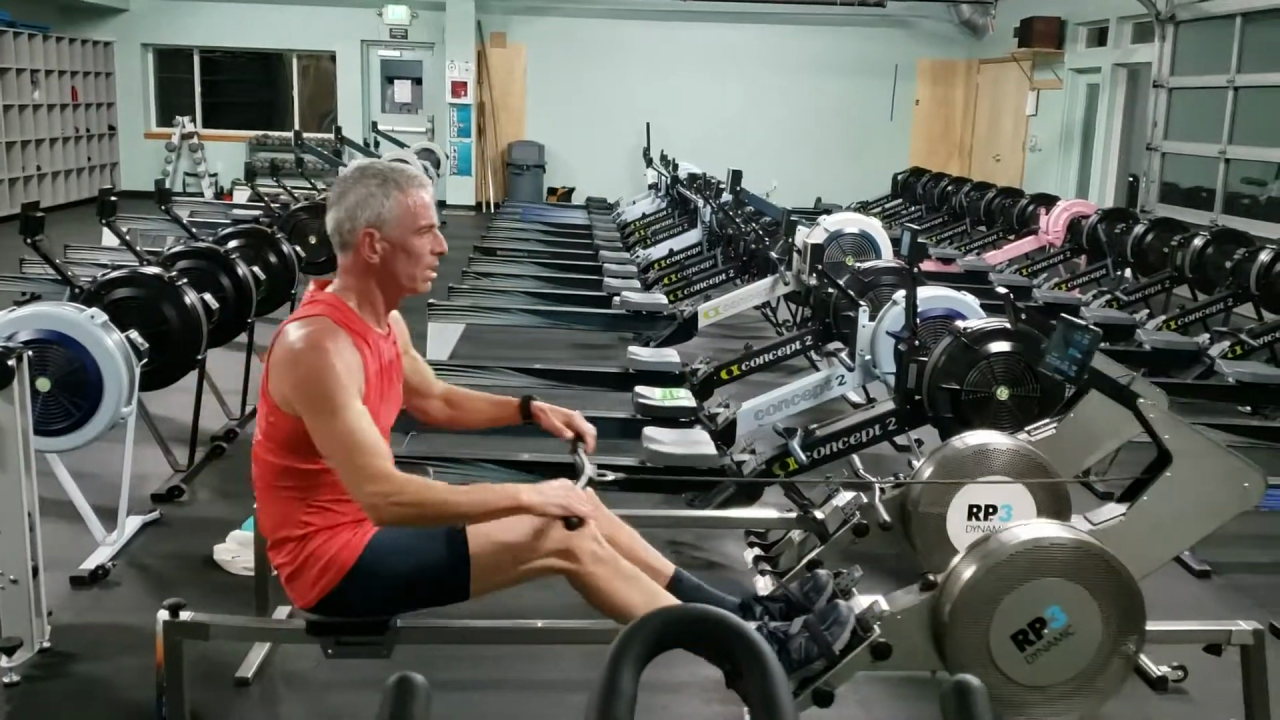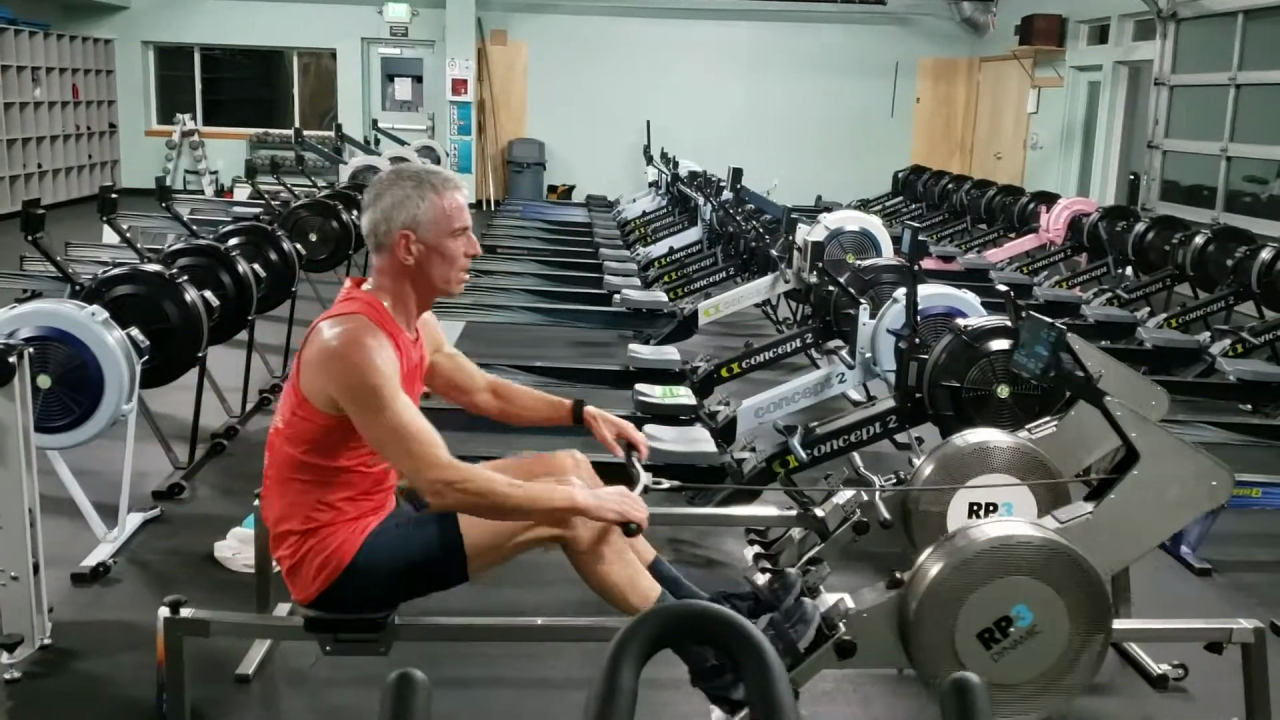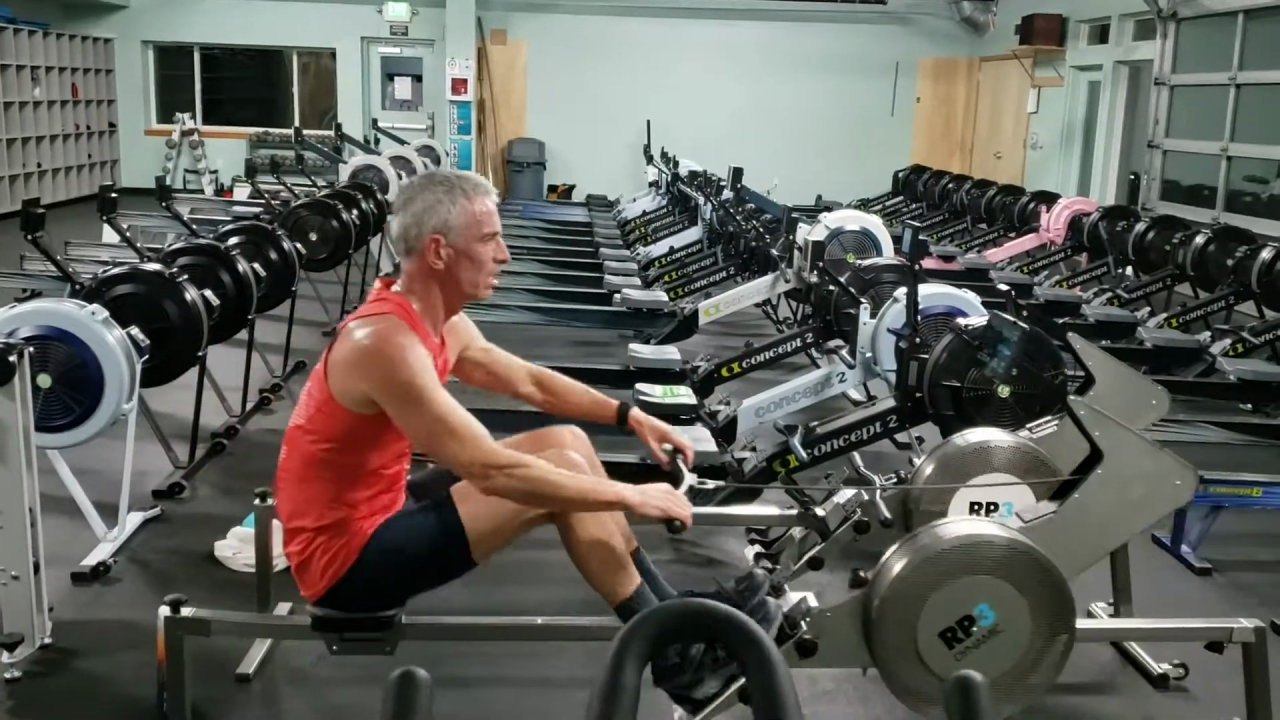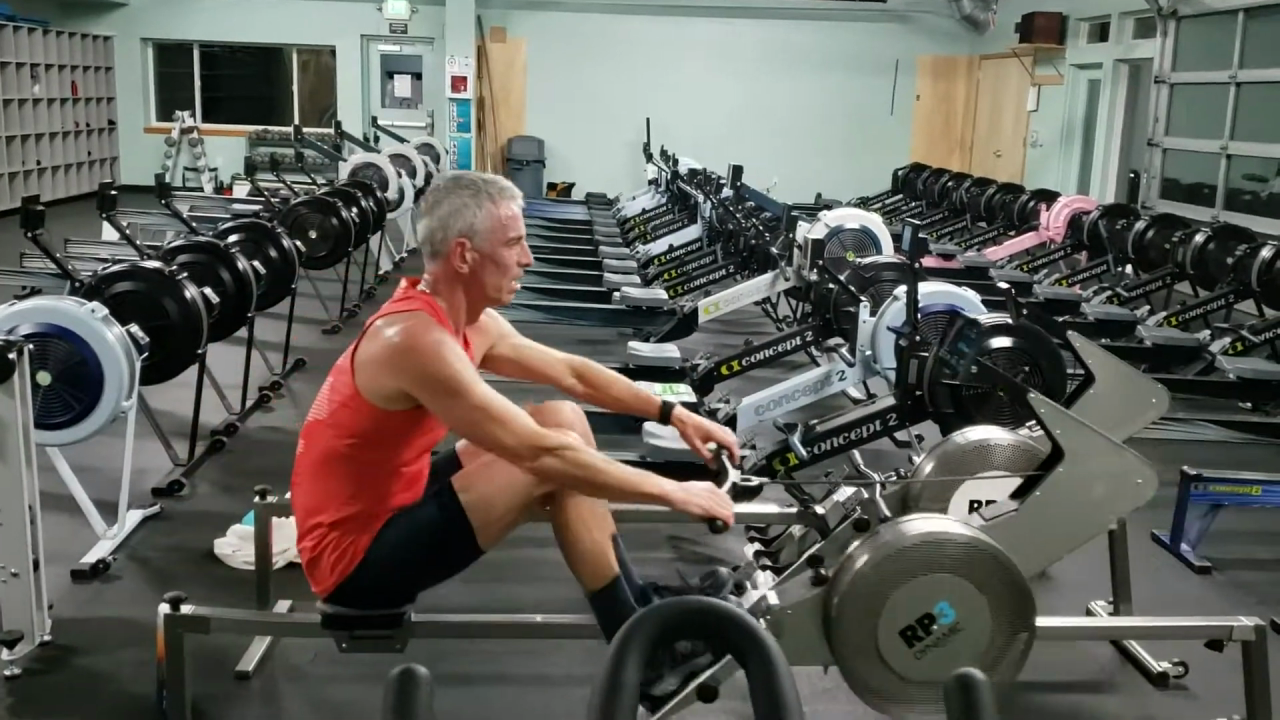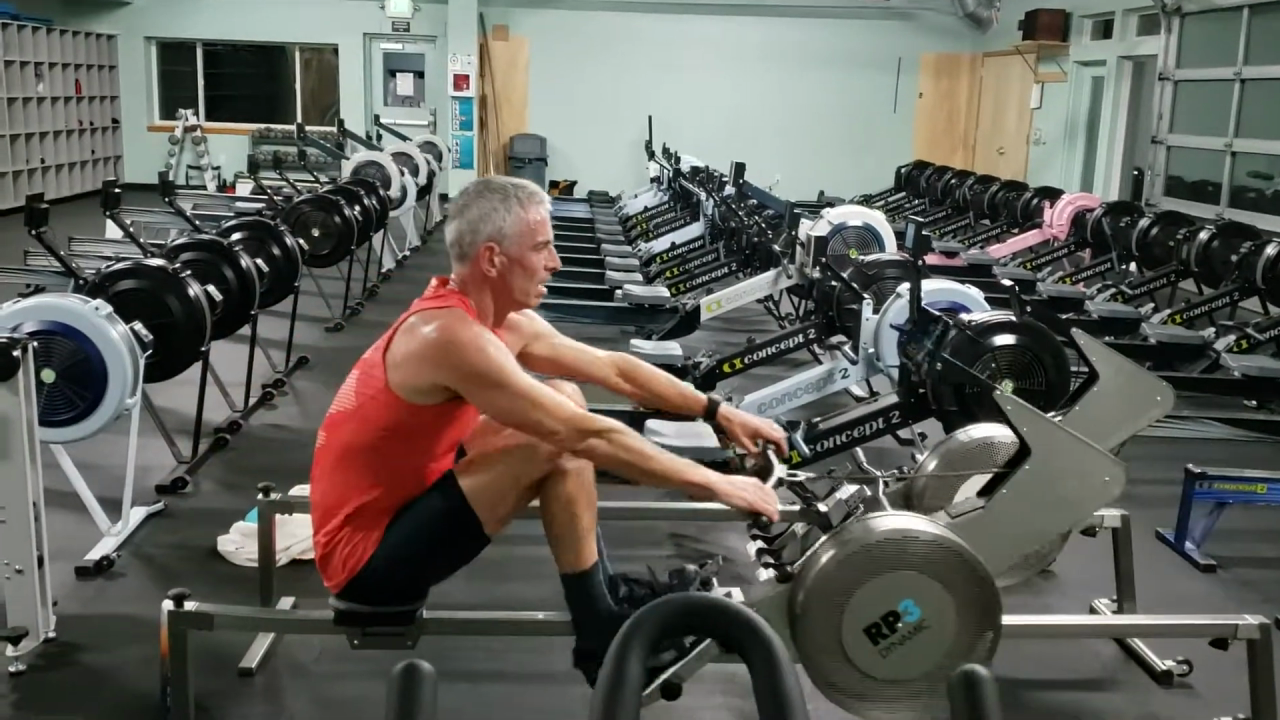
dt=0.2s
person 1, frame 1
left shoulder: (378, 317)
right shoulder: (318, 347)
left elbow: (436, 401)
right elbow: (383, 498)
left wrist: (530, 410)
right wrist: (520, 498)
left hip: (370, 523)
right hip: (336, 560)
left knee: (574, 505)
right knee: (565, 541)
left ankle: (742, 615)
person 1, frame 2
left shoulder: (408, 318)
right shoulder: (353, 342)
left elbow: (485, 390)
right elbow: (443, 485)
left wrist: (582, 413)
right wrist: (587, 501)
left hip: (371, 516)
right hip: (336, 557)
left knee: (566, 466)
right knee: (564, 510)
right ankle: (712, 659)
person 1, frame 3
left shoulder: (438, 319)
right shoulder: (386, 343)
left elbow: (527, 379)
right elbow: (494, 472)
left wrist: (629, 415)
right wrist: (629, 497)
left hip: (376, 515)
right hip: (344, 560)
left knee: (567, 443)
right knee: (562, 467)
right ankle: (674, 653)
person 1, frame 4
left shoulder: (467, 317)
right shoulder: (417, 340)
left elbow: (572, 371)
right elbow: (541, 455)
left wrist: (676, 415)
right wrist: (672, 492)
left hip: (386, 509)
right hip: (354, 556)
left knee: (563, 419)
right knee: (554, 458)
left ankle: (636, 602)
person 1, frame 5
left shoulder: (499, 317)
right shoulder: (451, 336)
left elbow: (614, 370)
right elbow: (586, 437)
left wrist: (721, 413)
right wrist: (718, 484)
left hip: (400, 504)
right hip: (368, 555)
left knee: (562, 402)
right knee: (567, 436)
left ankle: (594, 597)
right ankle: (604, 640)
